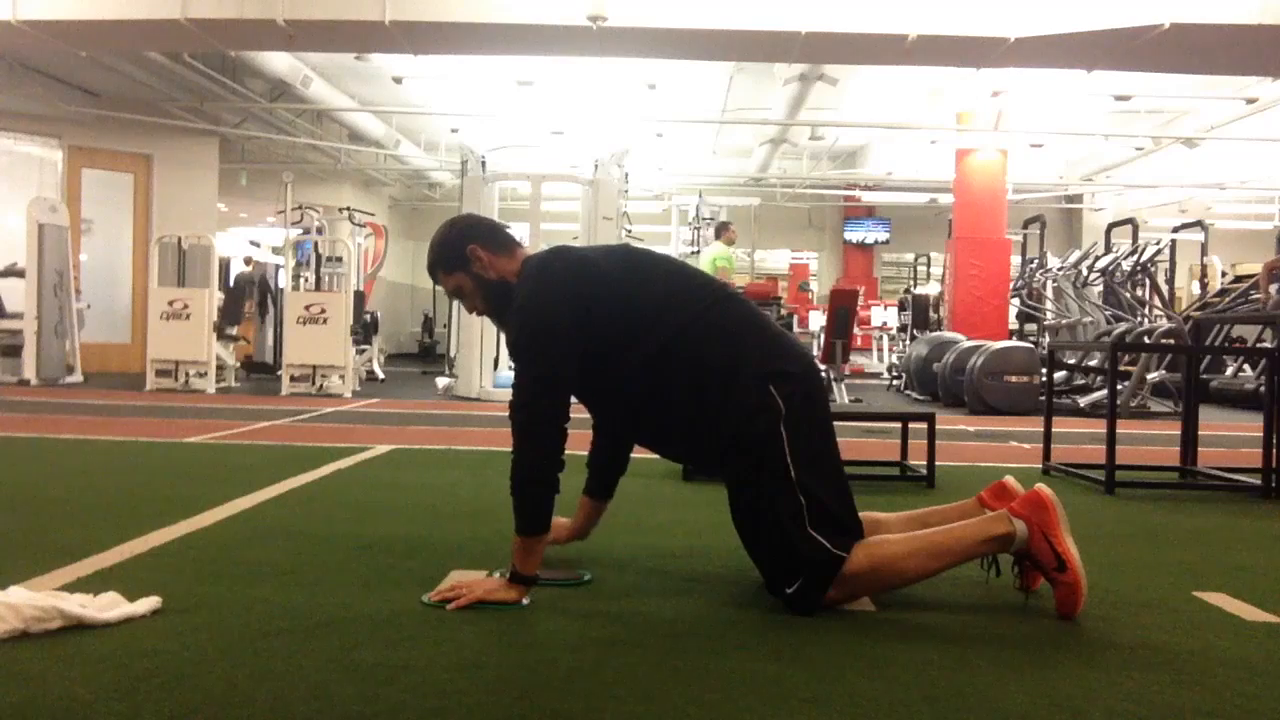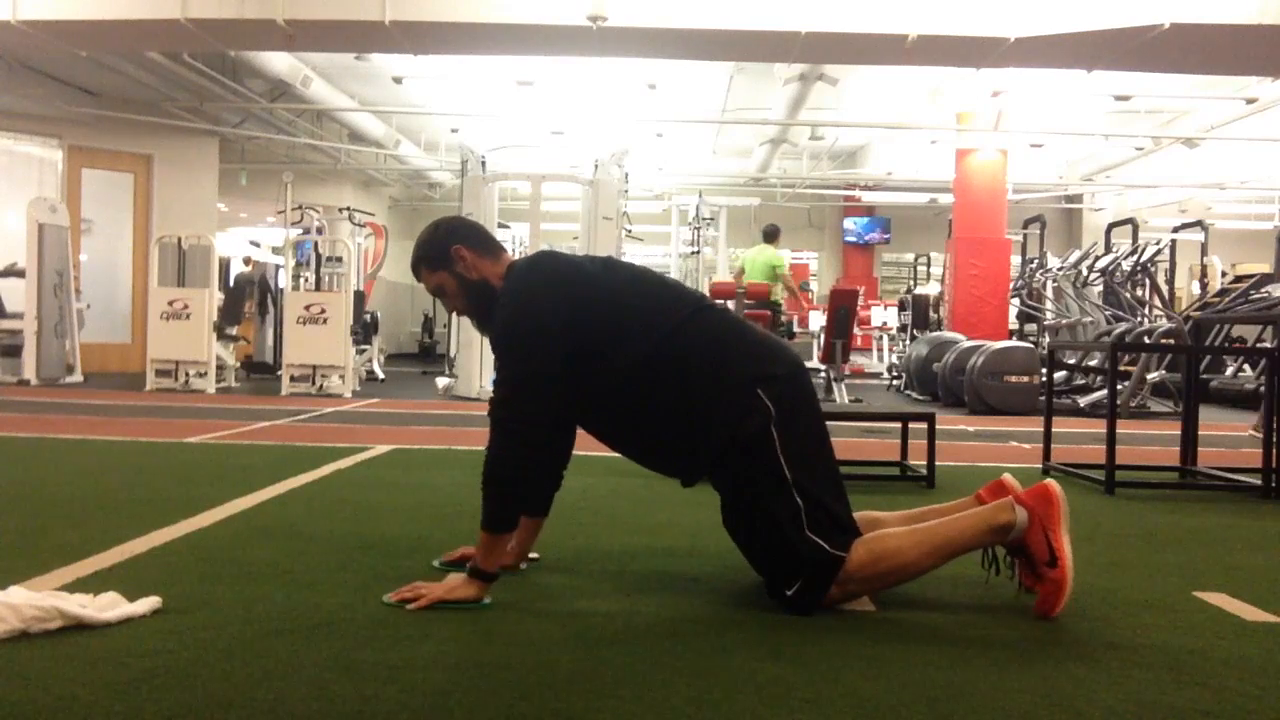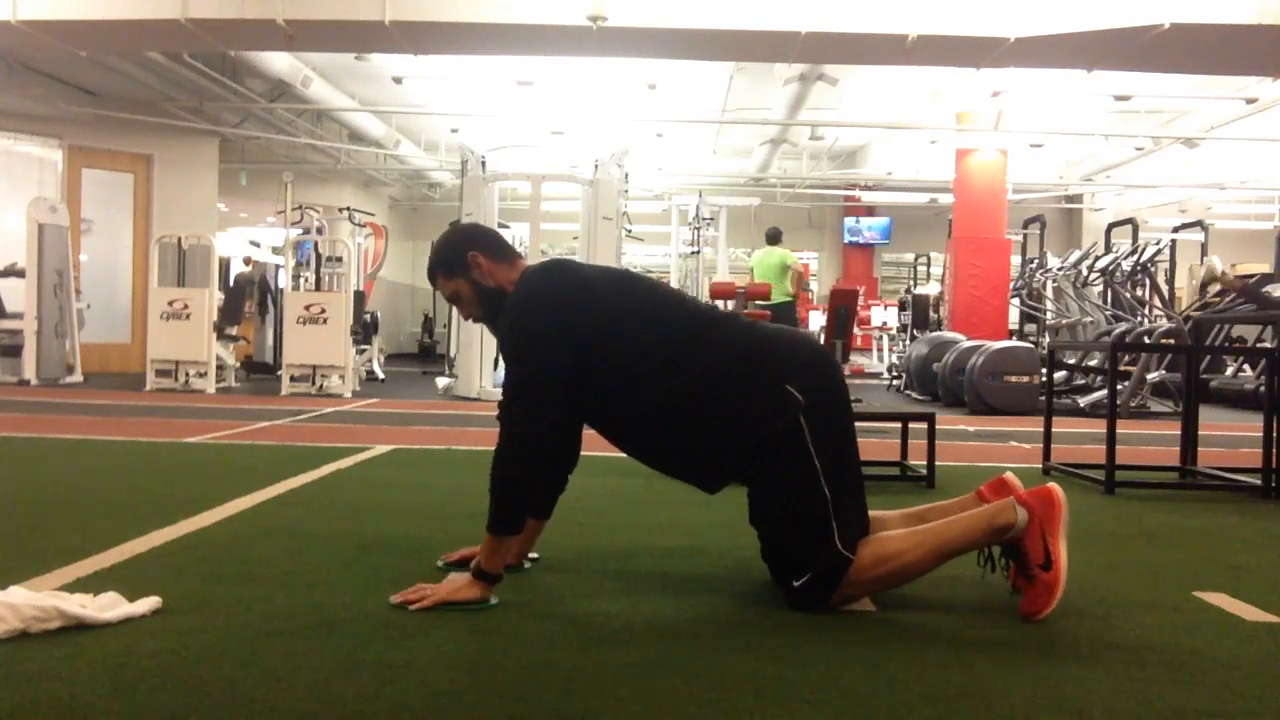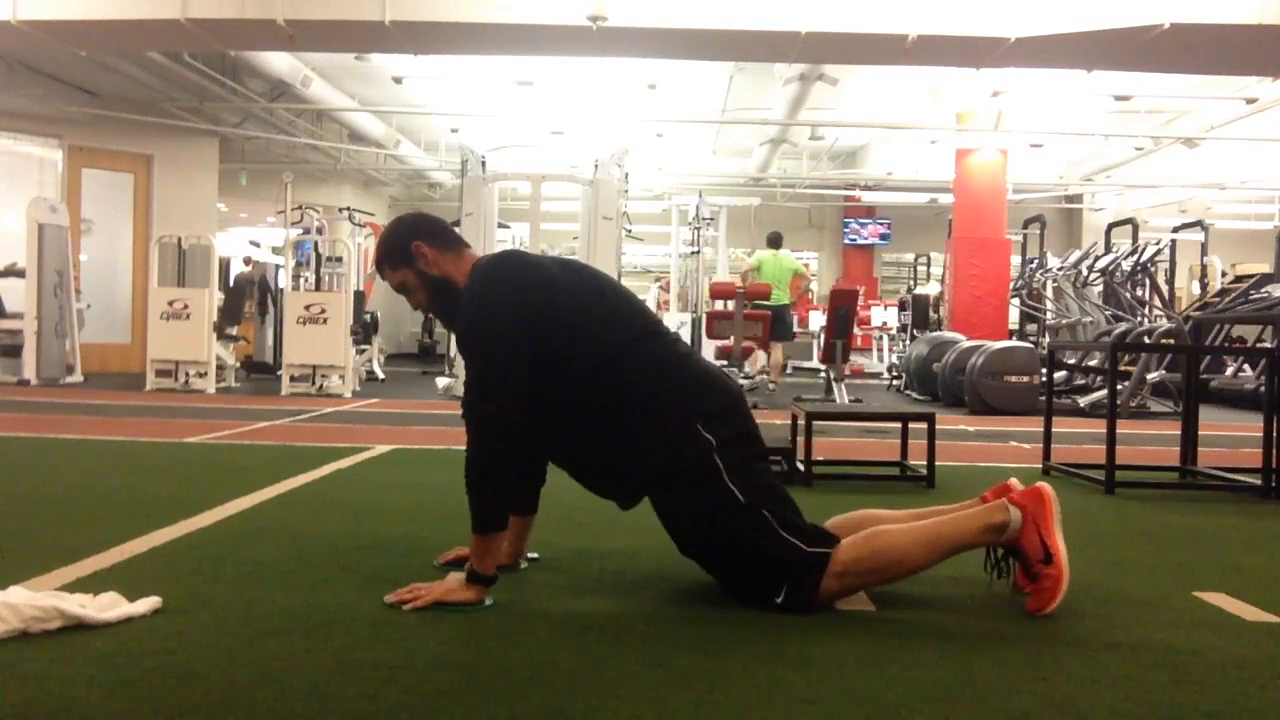
dt=1s
person 1, frame 1
left shoulder: (542, 294)
right shoulder: (572, 284)
left elbow: (538, 433)
right elbow: (616, 414)
left wrist: (519, 575)
right wrist: (579, 524)
left hip: (762, 399)
right hip: (760, 397)
left knee: (817, 579)
right knee: (832, 542)
left ankle: (1014, 526)
right ankle: (992, 508)
person 1, frame 2
left shoulder: (529, 298)
right shoulder: (551, 293)
left elbow: (516, 436)
right elbow: (548, 435)
left wrist: (480, 573)
right wrist: (514, 547)
left hip: (752, 405)
right hip: (747, 406)
left knee: (818, 579)
right knee: (825, 543)
left ankle: (1016, 516)
right ankle: (988, 504)
person 1, frame 3
left shoulder: (537, 306)
right shoulder: (561, 301)
left elbow: (525, 441)
right elbow: (554, 443)
left wrist: (485, 573)
right wrist: (512, 546)
left hip: (784, 396)
right hip: (773, 399)
left knee: (821, 580)
right knee: (826, 545)
left ankle: (1015, 516)
right ankle: (988, 504)
person 1, frame 4
left shoulder: (491, 295)
right shoulder: (516, 287)
left elbow: (493, 437)
right elbow: (527, 432)
left wrist: (478, 576)
right wrist: (507, 546)
left hip: (688, 436)
right hip: (685, 432)
left knee: (814, 578)
right knee: (810, 545)
left ankle: (1007, 520)
right ankle: (990, 507)
